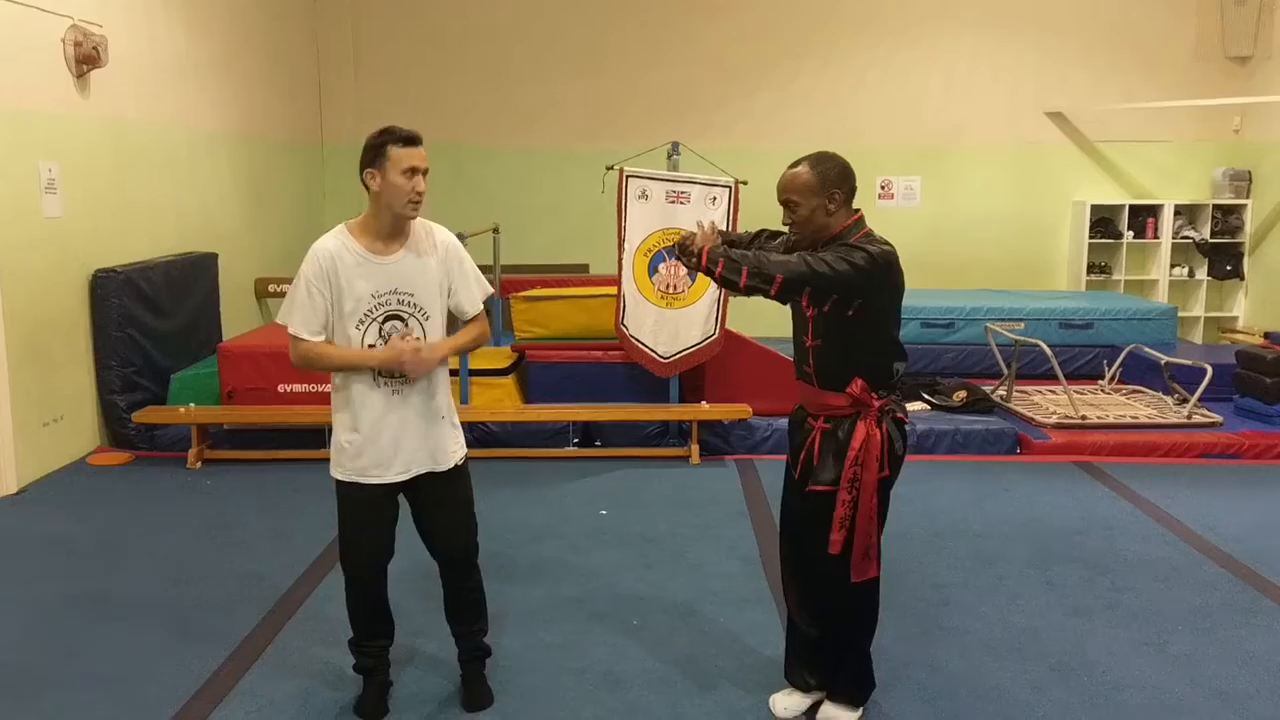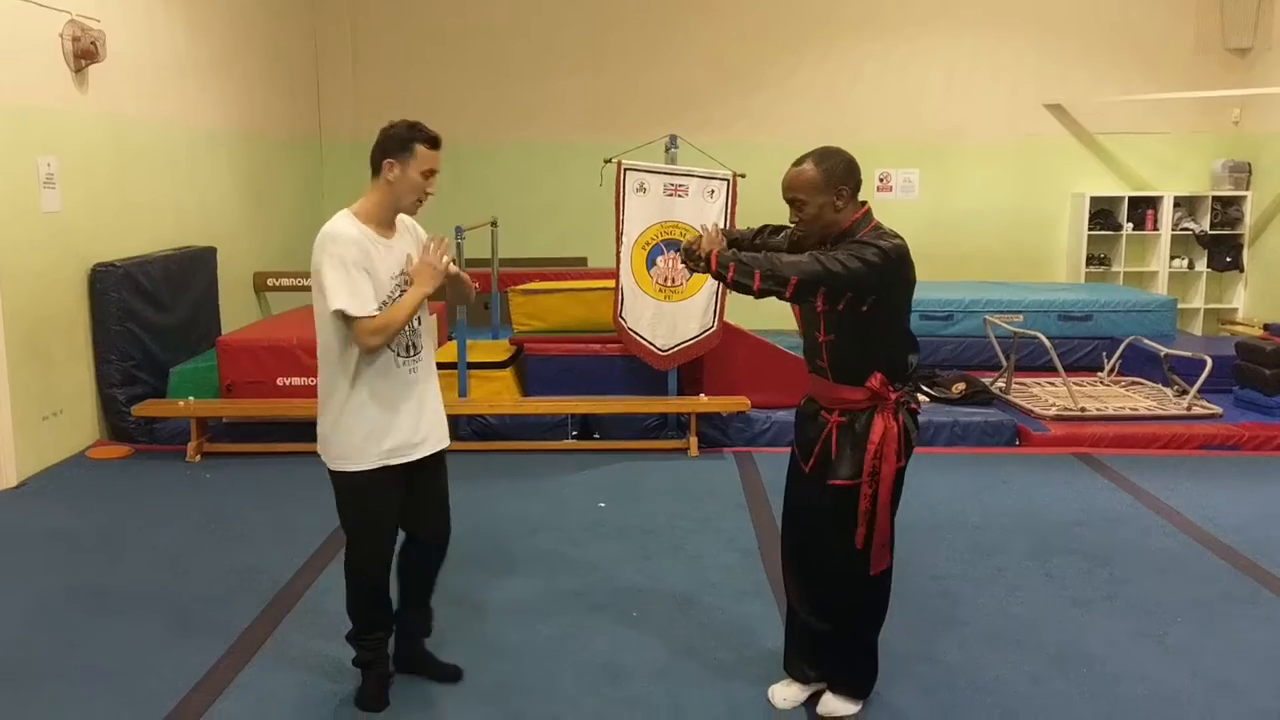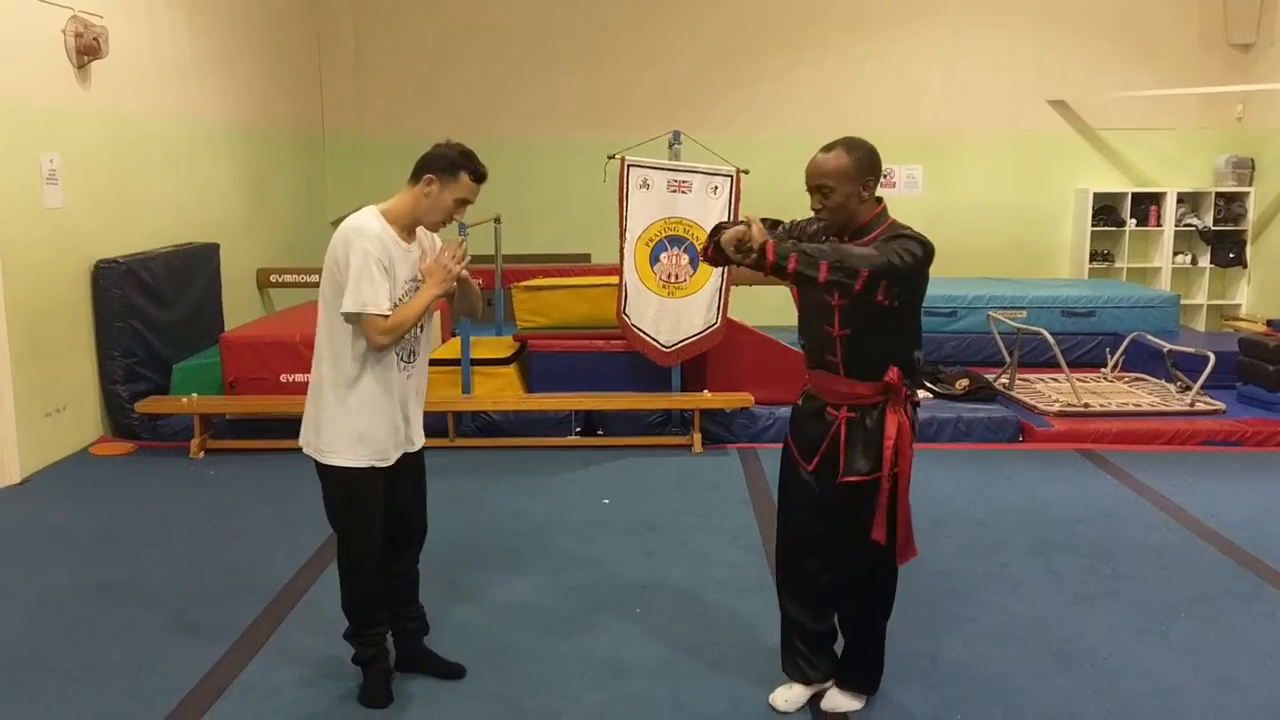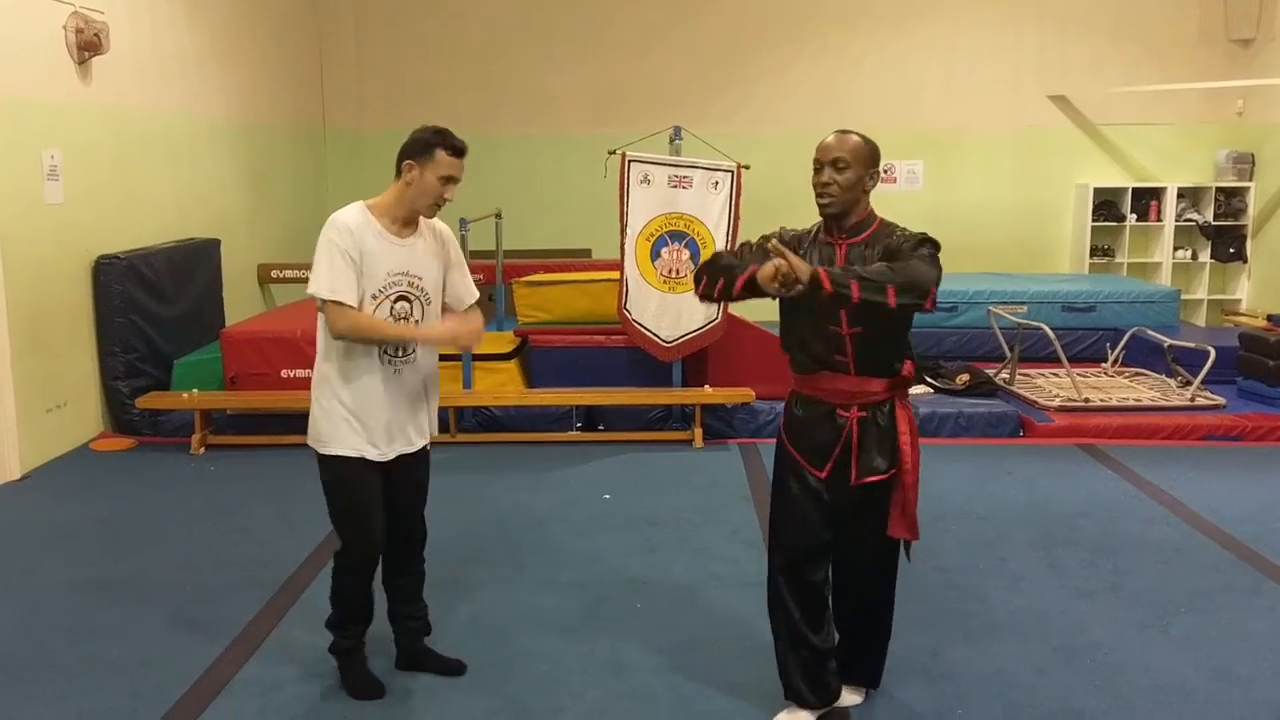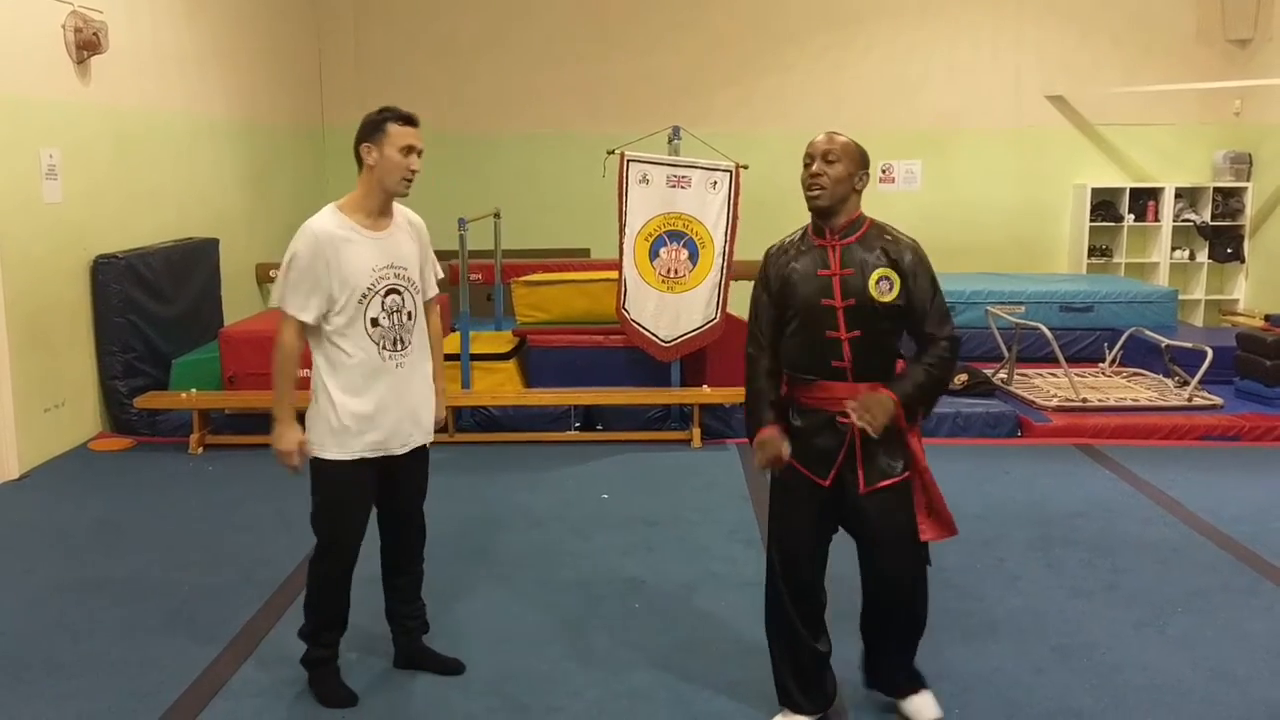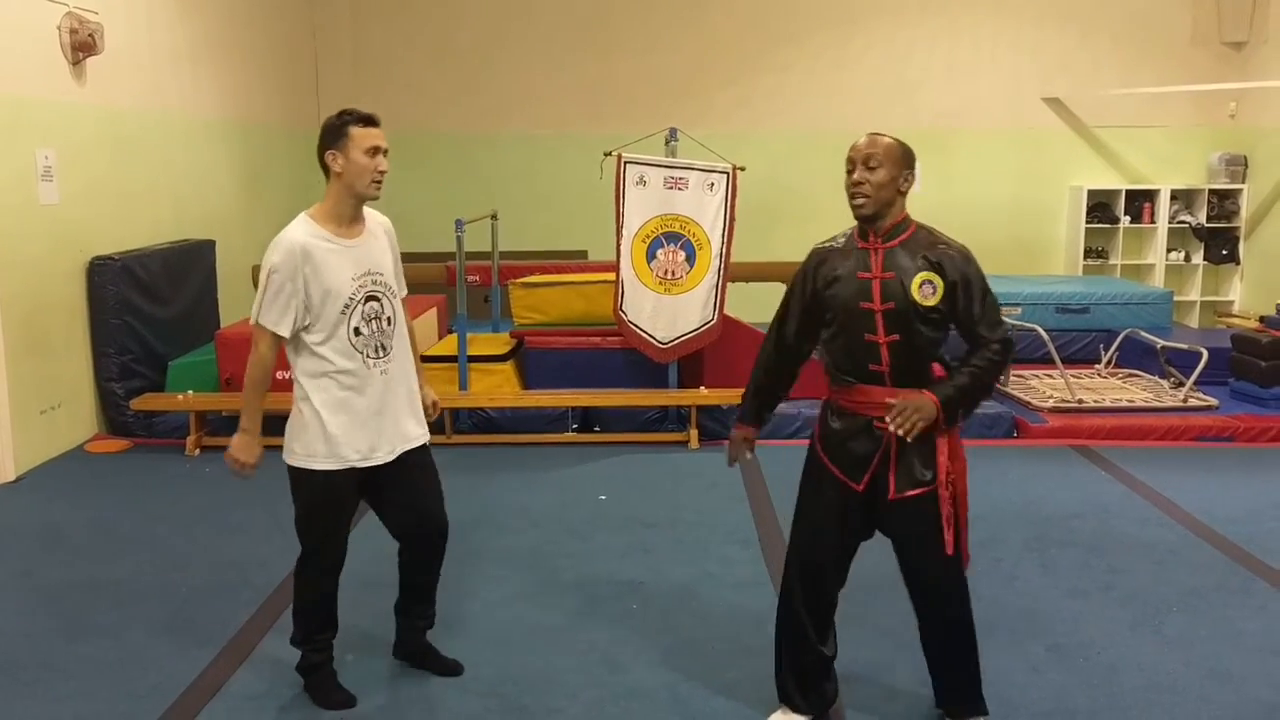
dt=0.3s
person 1, frame 1
left shoulder: (441, 244)
right shoulder: (329, 256)
left elbow: (478, 325)
right elbow: (301, 348)
left wrist: (437, 352)
right wrist: (379, 357)
left hip: (436, 442)
right hip: (362, 451)
left knee: (458, 556)
right knee: (364, 567)
left ankle: (473, 662)
right ankle: (374, 672)
person 1, frame 2
left shoulder: (408, 230)
right shoulder: (340, 239)
left elbow: (462, 296)
right elbow: (371, 333)
left wrist: (451, 276)
right wrist: (420, 285)
left hip: (418, 427)
right hip: (363, 437)
left knee: (431, 537)
right knee: (370, 552)
left ankle: (411, 645)
right ankle: (373, 662)
person 1, frame 3
left shoulder: (426, 240)
right shoulder: (363, 236)
left elbow: (471, 311)
right elbow: (379, 332)
left wrist: (460, 280)
right wrist: (432, 287)
left hip: (400, 428)
right hip: (349, 433)
left knee: (406, 539)
right knee: (363, 549)
left ankle: (410, 643)
right ankle: (372, 658)
person 1, frame 4
left shoulder: (440, 238)
right shoulder: (347, 229)
left elbow: (467, 314)
right elbow: (343, 320)
left wrist: (466, 330)
right wrist: (428, 332)
left hip: (409, 424)
right hip: (349, 428)
left knee: (408, 539)
right knee: (364, 542)
left ankle: (411, 641)
right ankle: (349, 648)
person 1, frame 5
left shoulder: (413, 227)
right shoulder: (321, 236)
right elbow: (292, 332)
left wrist: (439, 383)
right wrist: (285, 420)
left hip: (408, 425)
right hip: (345, 434)
left knee: (406, 539)
right knee: (337, 549)
left ankle: (409, 640)
right ankle: (320, 658)
person 1, frame 6
left shoulder: (382, 229)
right shoulder: (296, 247)
right elbow: (268, 344)
left wrist: (419, 381)
right wrist: (247, 430)
left hip: (398, 426)
right hip: (327, 442)
left knee: (428, 527)
right knee: (322, 558)
left ankle: (413, 637)
right ankle: (316, 663)
person 2, frame 1
left shoulder: (870, 261)
right shoulder: (813, 244)
left elbow: (788, 275)
right elbow: (766, 247)
left wrist: (711, 255)
right wrist: (709, 241)
left hip: (860, 434)
right hip: (815, 426)
left knee: (845, 564)
right knee: (801, 558)
person 2, frame 2
left shoulder: (883, 254)
right shoulder: (816, 239)
left elbow: (801, 277)
right elbow: (764, 243)
left wrist: (718, 261)
right wrist: (715, 240)
left hip: (871, 428)
right hip: (821, 417)
left knee: (856, 558)
right knee: (803, 547)
right ankle: (809, 665)
person 2, frame 3
left shoulder: (906, 249)
right shoulder: (818, 232)
left elbow: (857, 270)
left wrist: (768, 251)
right wrist: (734, 236)
left hip: (874, 425)
right hip: (816, 415)
left knee: (863, 557)
right knee: (799, 547)
left ankle: (857, 675)
right ankle: (809, 667)
person 2, frame 4
left shoulder: (908, 246)
right shoulder: (791, 242)
left elbow: (916, 290)
right elbow: (708, 280)
left wrist: (820, 276)
right wrist: (756, 273)
left hip: (877, 427)
right hip: (809, 422)
left knee: (868, 563)
right knee: (795, 560)
person 2, frame 5
left shoulder: (900, 253)
right shoulder: (782, 260)
left elbow: (940, 344)
right elbow: (760, 352)
left wrist: (896, 398)
right wrist: (764, 427)
left hip: (880, 435)
right hip: (805, 435)
left knee: (898, 569)
right knee: (792, 573)
person 2, frame 6
left shoulder: (945, 258)
right shoulder: (827, 258)
left elbow: (994, 346)
right elbow: (786, 341)
left wrist: (940, 399)
right wrist: (751, 417)
left hip: (920, 443)
right hip: (843, 435)
left knee: (938, 581)
right knee: (811, 569)
